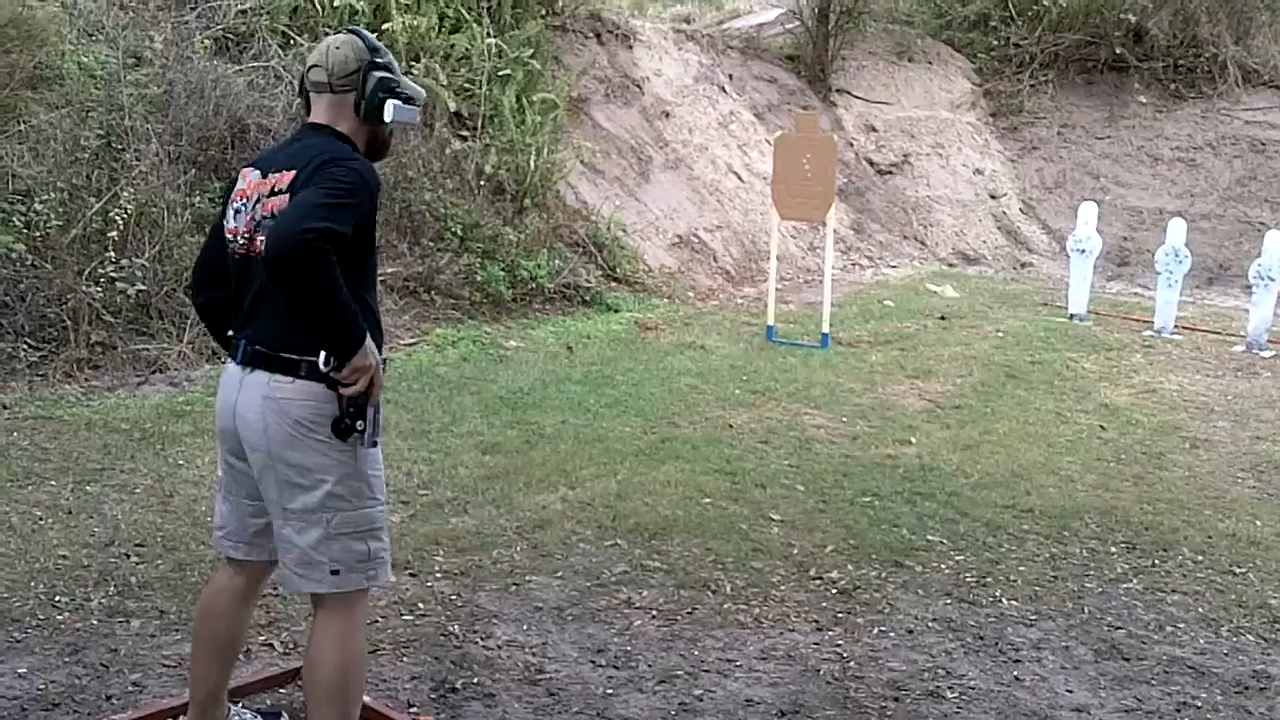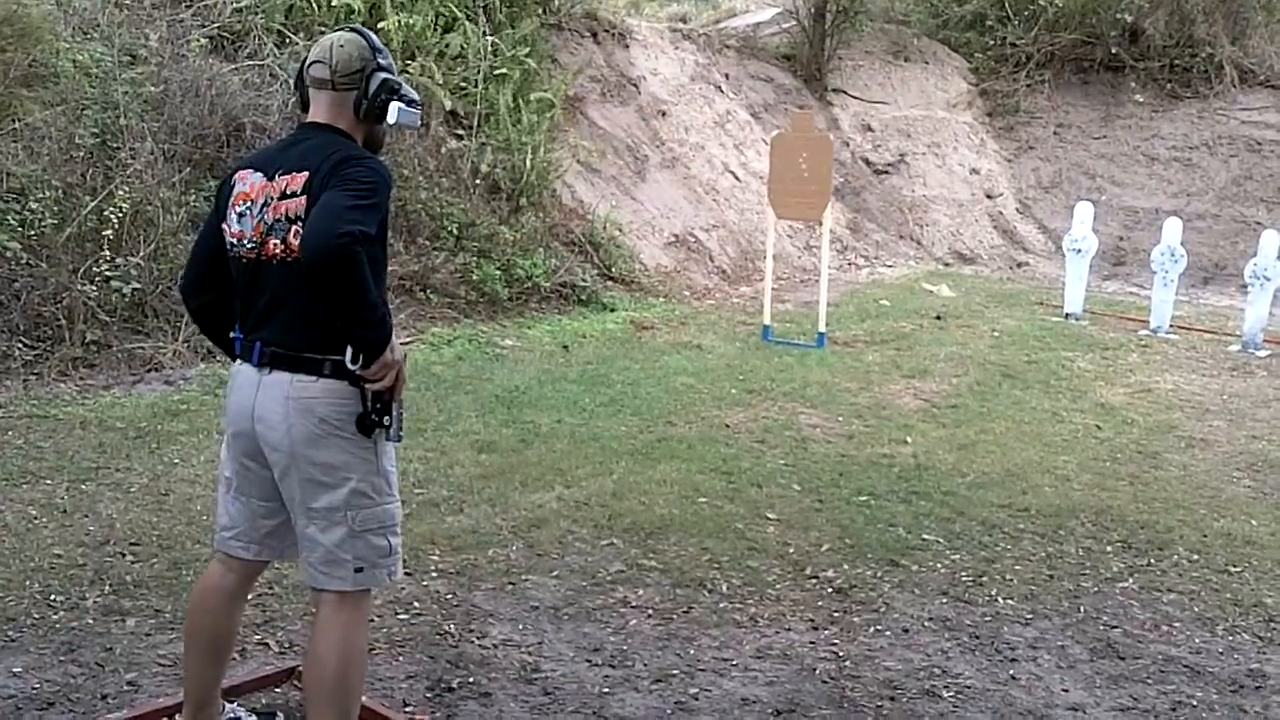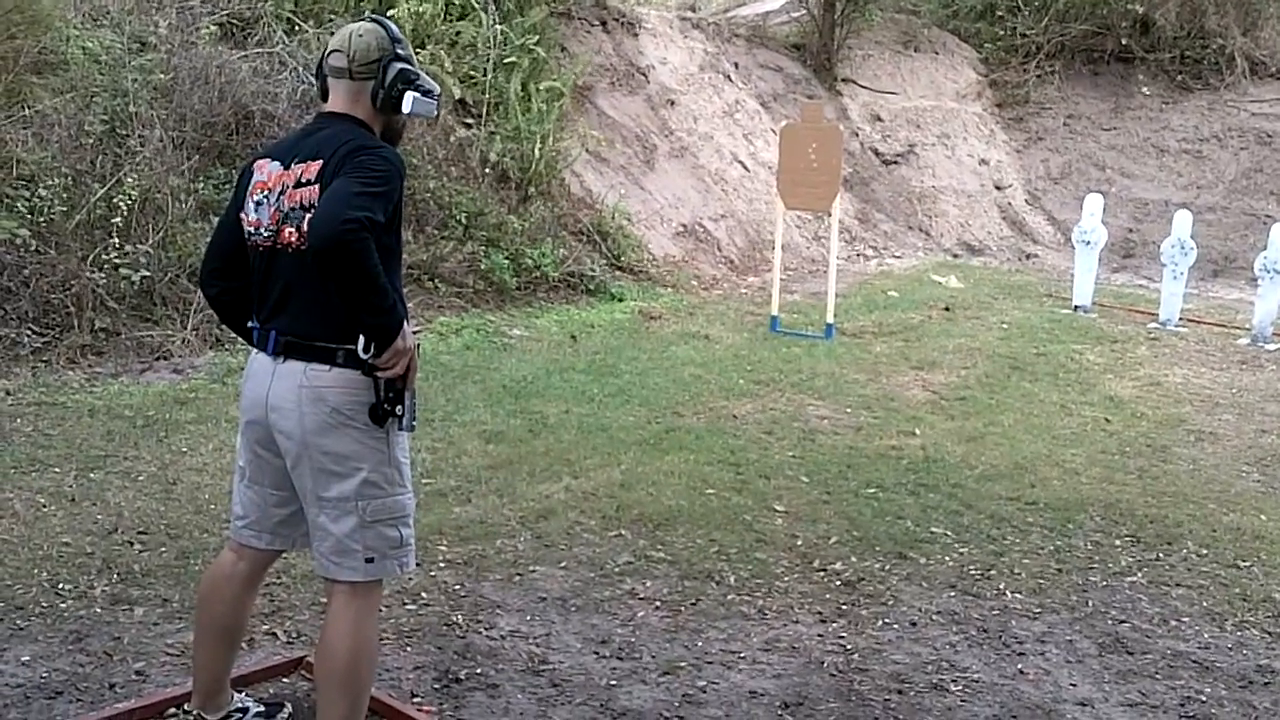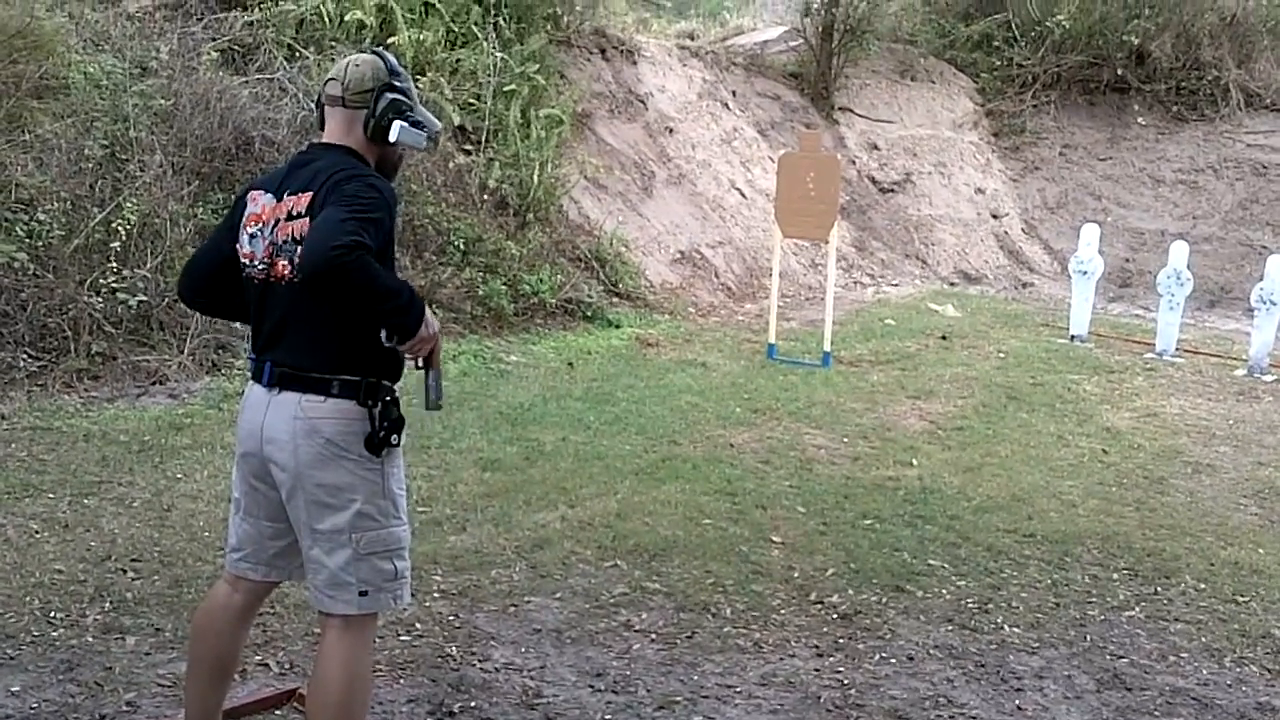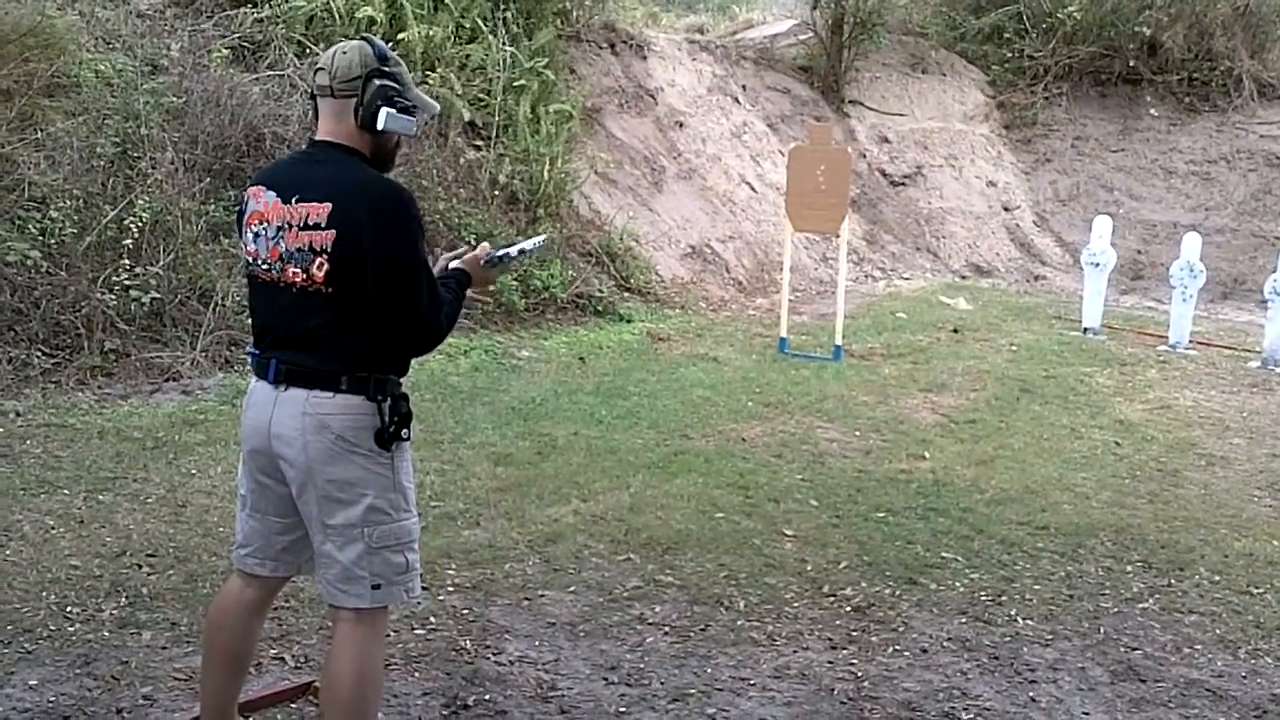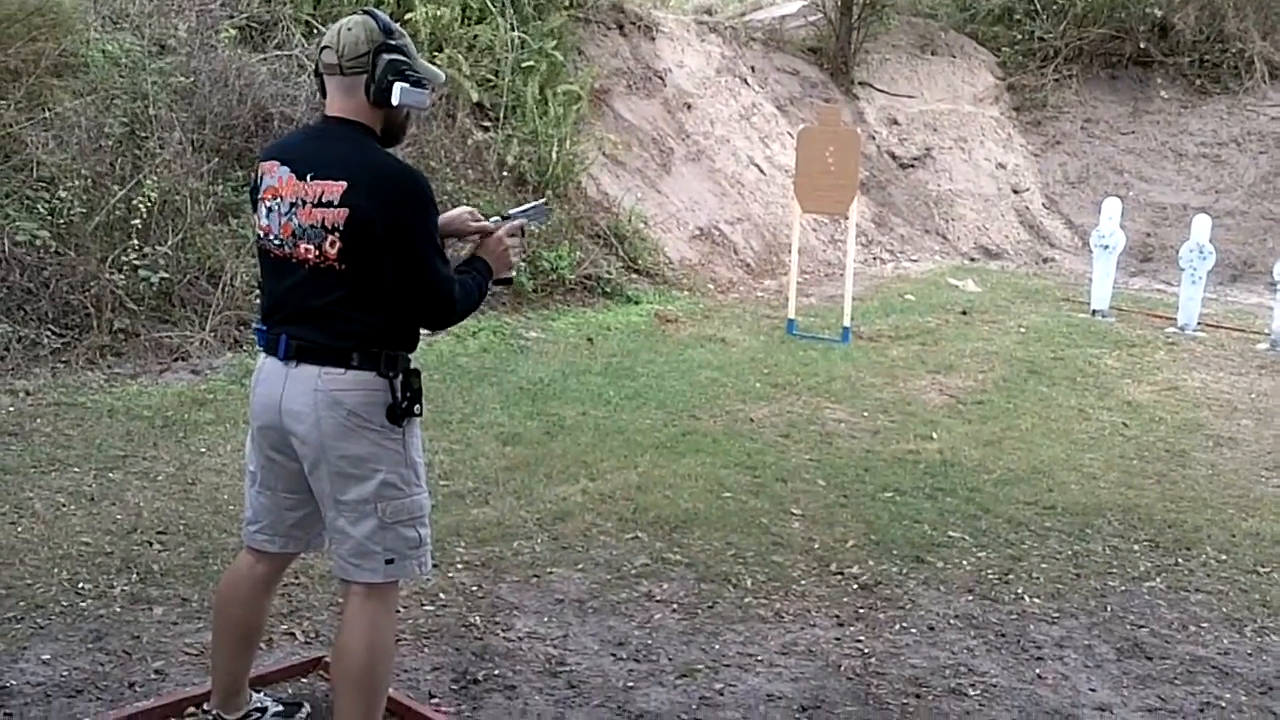
dt=0.7s
person 1, frame 1
left shoulder: (258, 169)
right shoulder: (347, 170)
left elbow: (208, 285)
right elbow: (295, 244)
right wrist: (354, 341)
left hip: (241, 388)
right hip: (312, 403)
left knee: (241, 564)
right knee: (341, 593)
person 1, frame 2
left shoulder: (247, 174)
right shoulder: (358, 169)
left elbow: (199, 288)
right elbow: (331, 248)
left wrist: (251, 352)
right wrist: (378, 340)
left hip: (249, 389)
right hip: (326, 402)
left knee: (235, 560)
right knee: (344, 591)
person 1, frame 3
left shoulder: (266, 161)
right shoulder: (373, 157)
left elbow: (219, 275)
right elbow: (339, 235)
right wrist: (390, 327)
left hip: (263, 378)
right hip: (340, 391)
left knee: (247, 548)
right knee: (355, 581)
person 1, frame 4
left shoulder: (264, 190)
right shoulder: (362, 186)
left elbow: (198, 287)
right elbow: (335, 264)
right wrist: (409, 315)
left hip: (263, 406)
right hip: (335, 423)
left knee: (242, 580)
right knee: (350, 613)
person 1, frame 5
left shoulder: (261, 189)
right shoulder: (381, 200)
right elbow: (415, 331)
left wrist: (425, 273)
right wrist: (459, 280)
left hip: (267, 403)
right hip: (345, 420)
left knee: (253, 576)
right knee: (361, 607)
person 1, frame 6
left shoulder: (274, 161)
right shoulder: (393, 181)
right elbow: (434, 307)
left wrist: (436, 227)
right wrist: (483, 266)
left hip: (275, 378)
right hip: (352, 395)
left knee: (262, 551)
right knee: (373, 583)
